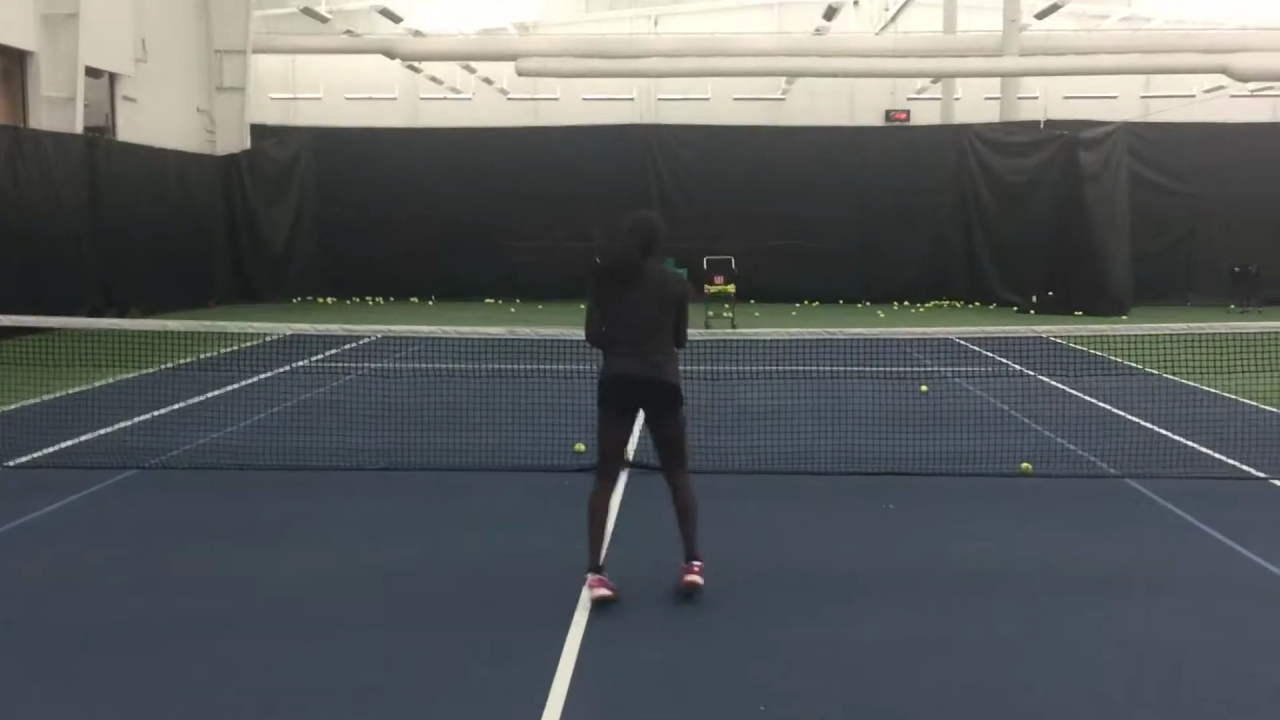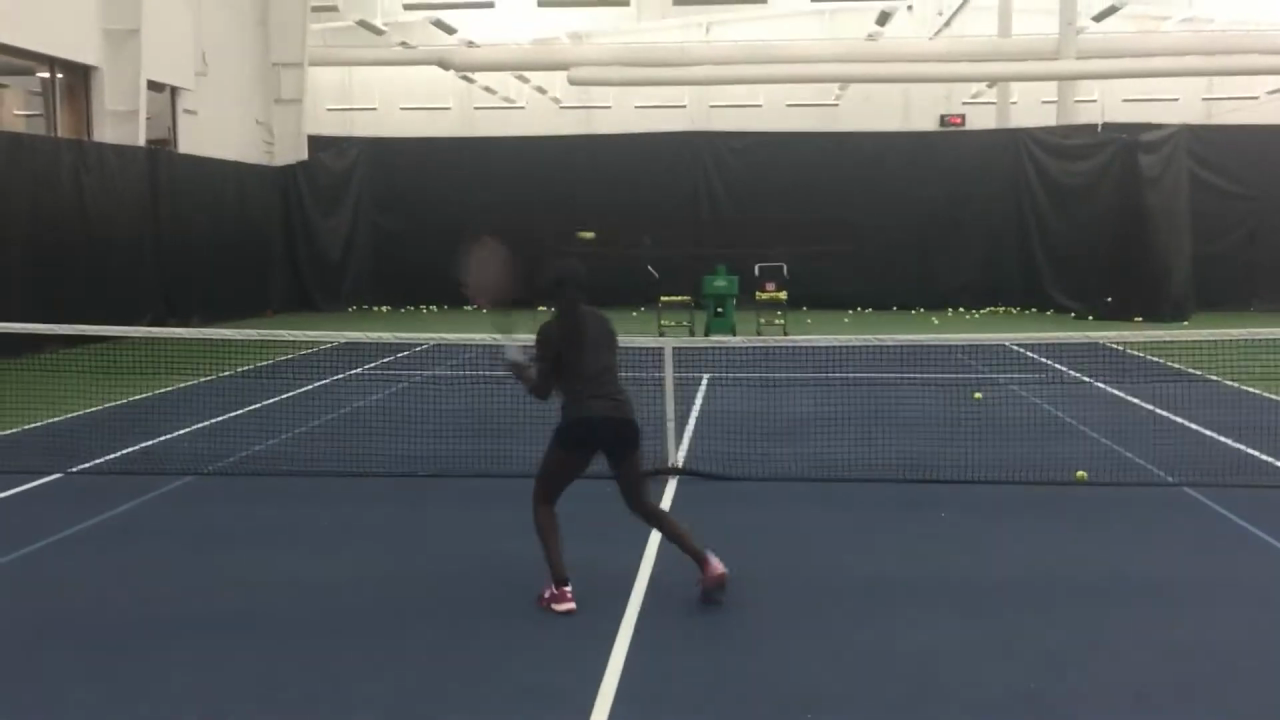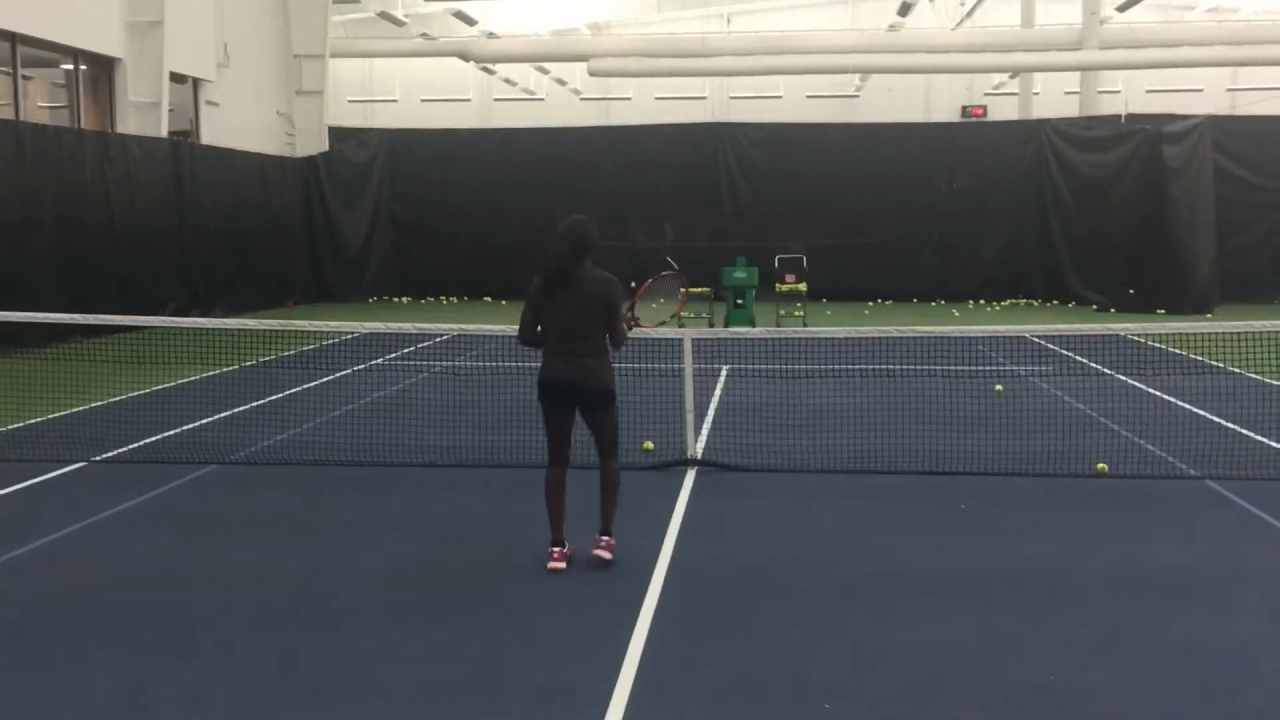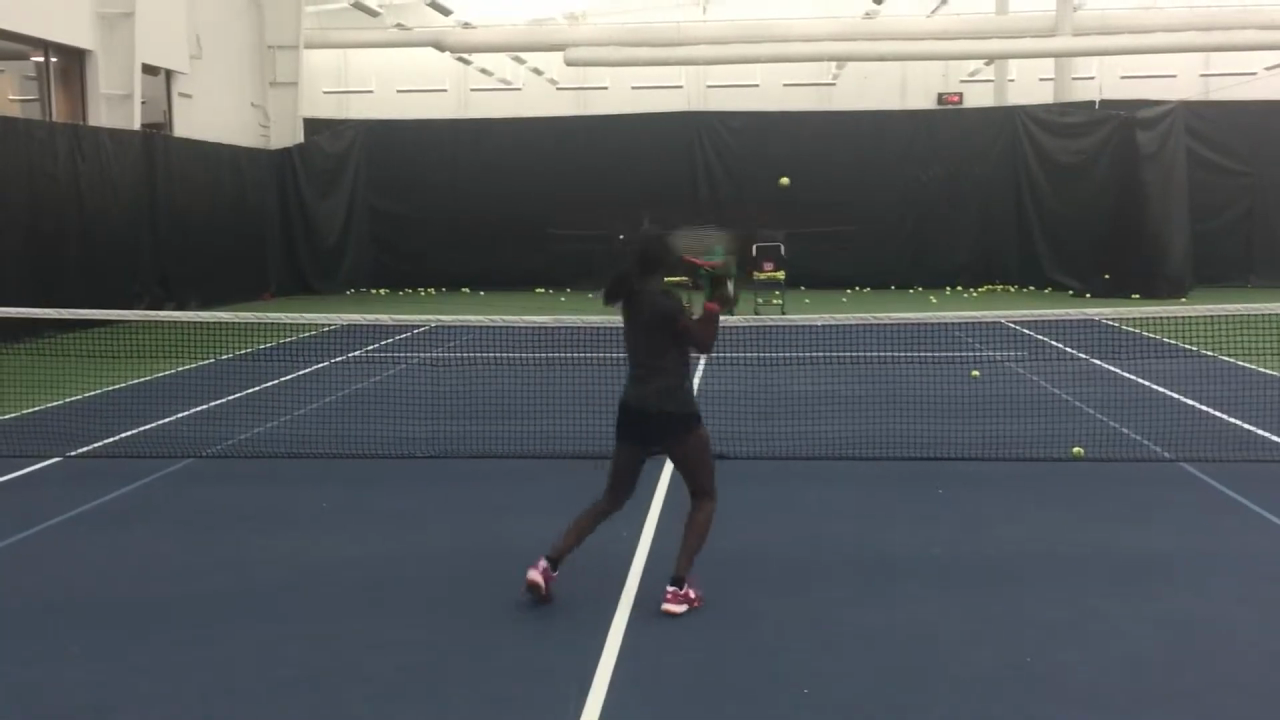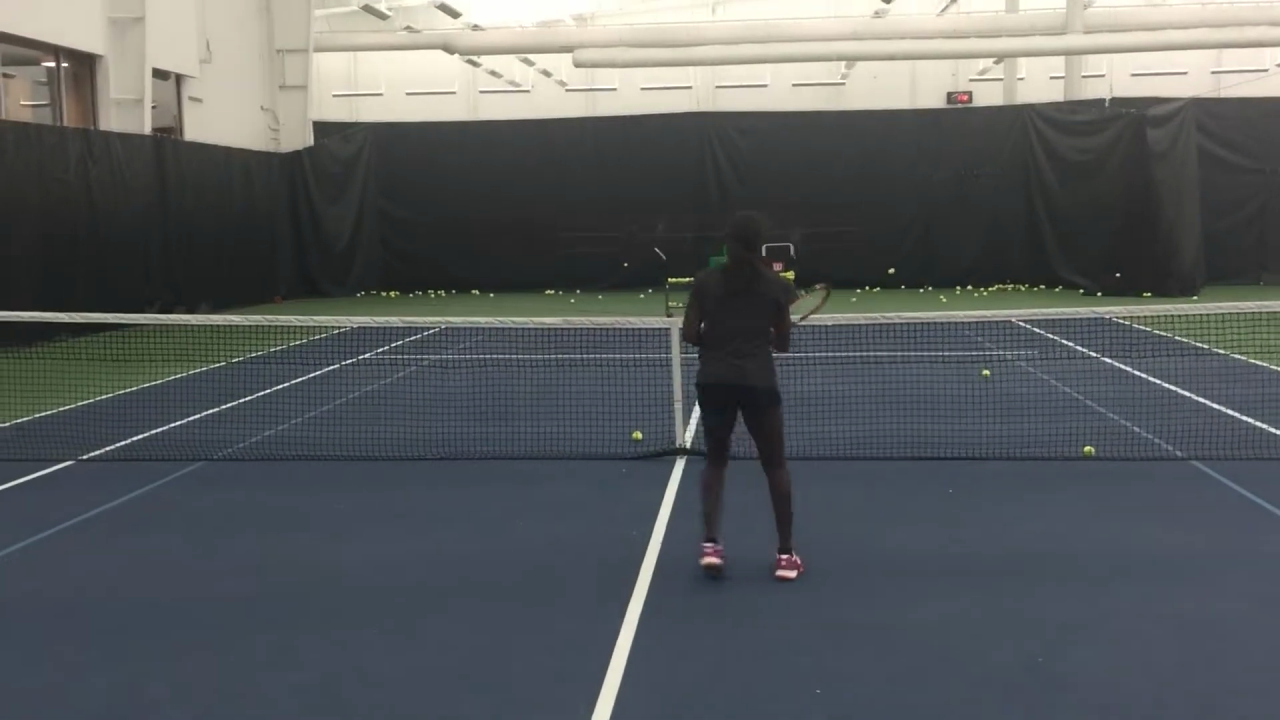
dt=1s
person 1, frame 1
left shoulder: (605, 278)
right shoulder: (675, 284)
left elbow: (593, 335)
right elbow: (679, 340)
left hip: (618, 379)
right hip: (662, 381)
left knee: (605, 475)
right knee: (676, 473)
left ankle: (596, 572)
right ankle: (691, 563)
person 1, frame 2
left shoulder: (552, 330)
right shoulder: (601, 322)
left elbow: (540, 390)
left wrist: (522, 371)
left hip: (580, 421)
right hip: (621, 417)
left knee: (544, 500)
right knee: (641, 504)
left ankle: (561, 588)
right ankle: (705, 562)
person 1, frame 3
left shoulder: (541, 284)
right shoulder: (607, 284)
left elbow: (527, 337)
right elbow: (617, 342)
right wrist: (623, 325)
left hip: (554, 380)
right hip: (595, 381)
left knee: (558, 460)
right knee: (609, 457)
left ankle: (558, 546)
right ankle: (605, 537)
person 1, frame 4
left shoulder: (632, 295)
right shoulder: (666, 298)
right elbow: (704, 343)
left wrist: (713, 303)
right wrist: (717, 296)
left hip: (632, 407)
right hip: (671, 409)
left knee: (613, 498)
right knee: (704, 496)
left ankle: (547, 565)
right ankle: (677, 588)
person 1, frame 5
left shoulder: (706, 281)
right shoulder: (776, 285)
left elbow: (690, 336)
right elbow: (782, 343)
left hip: (713, 382)
right hip: (758, 382)
left knee: (715, 463)
right knee: (774, 467)
left ankle: (711, 544)
right ankle: (785, 555)
